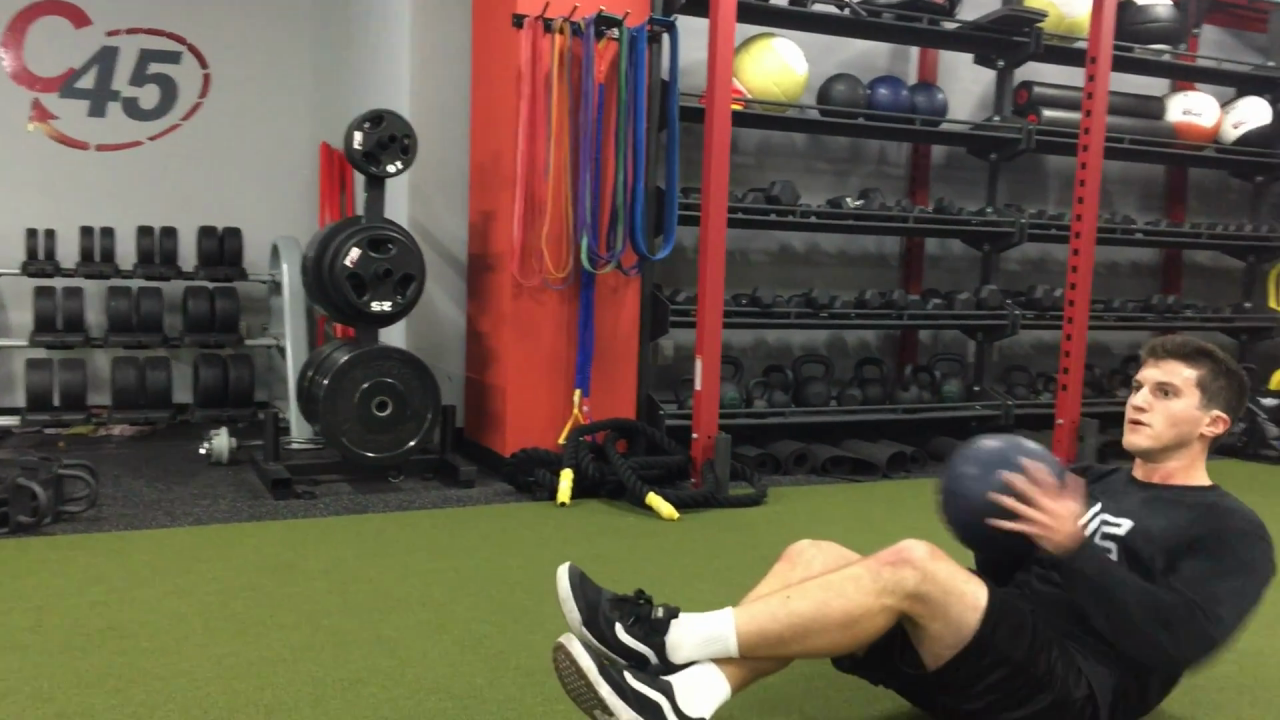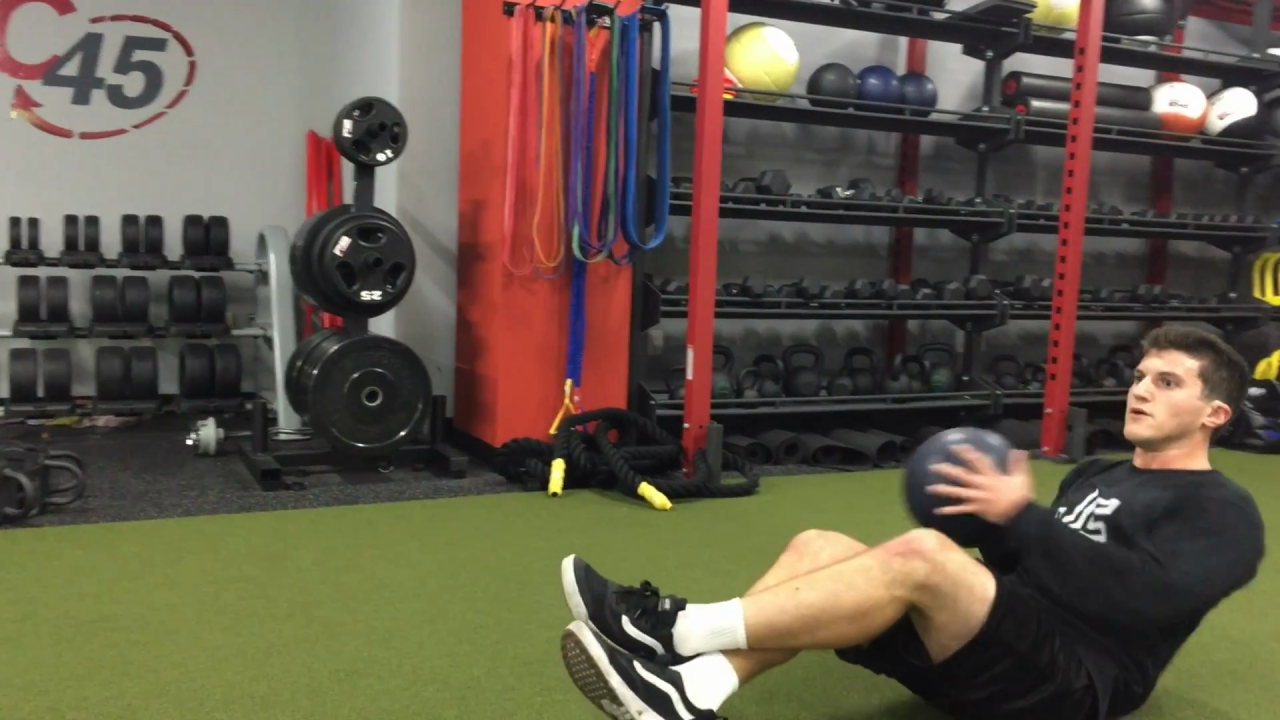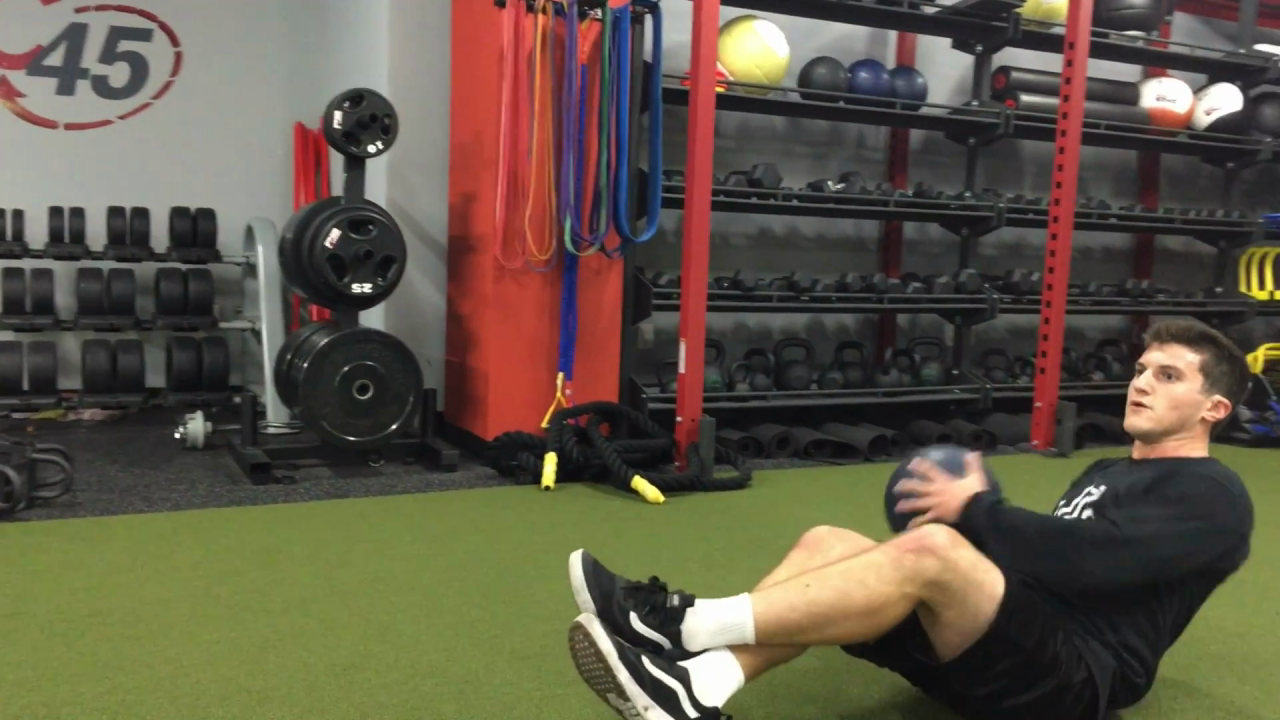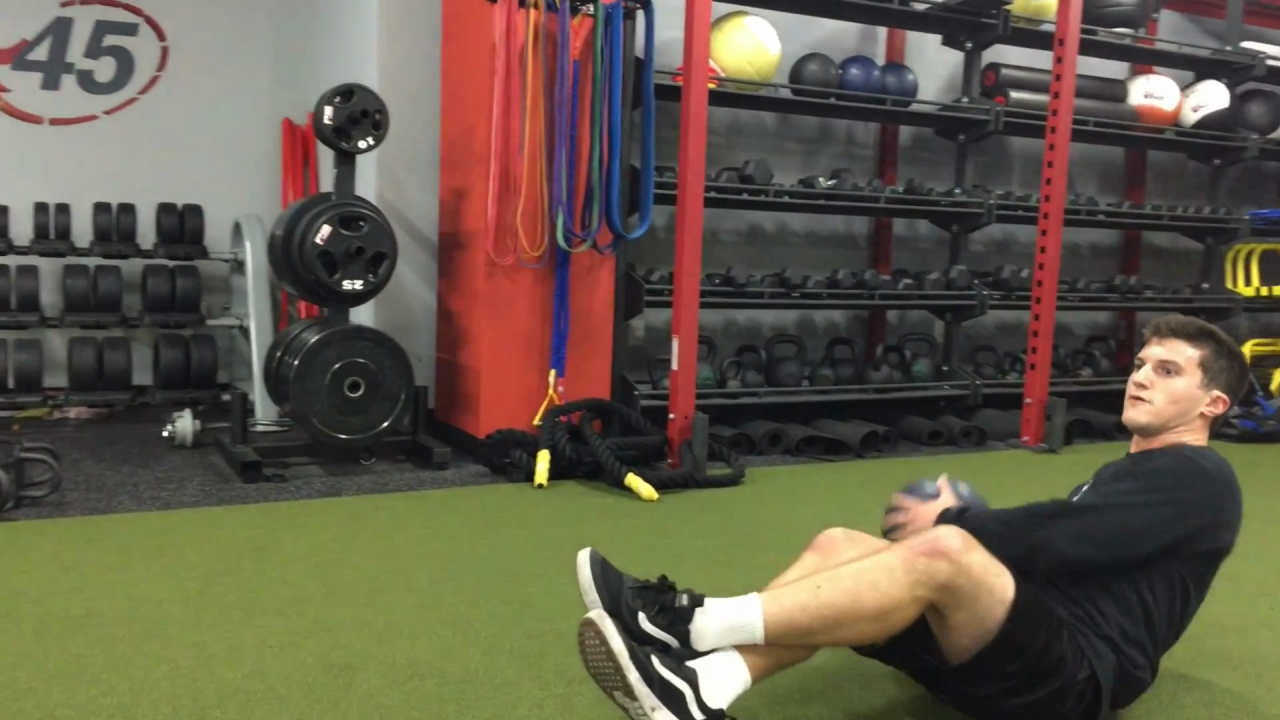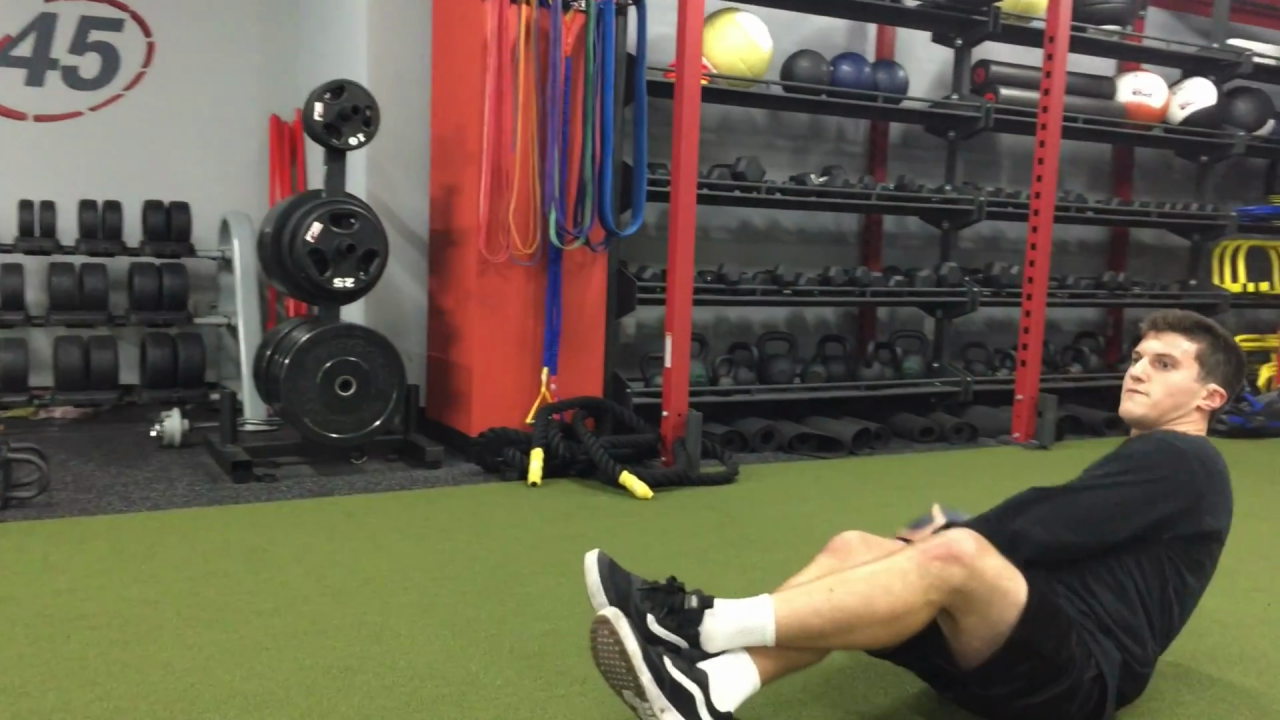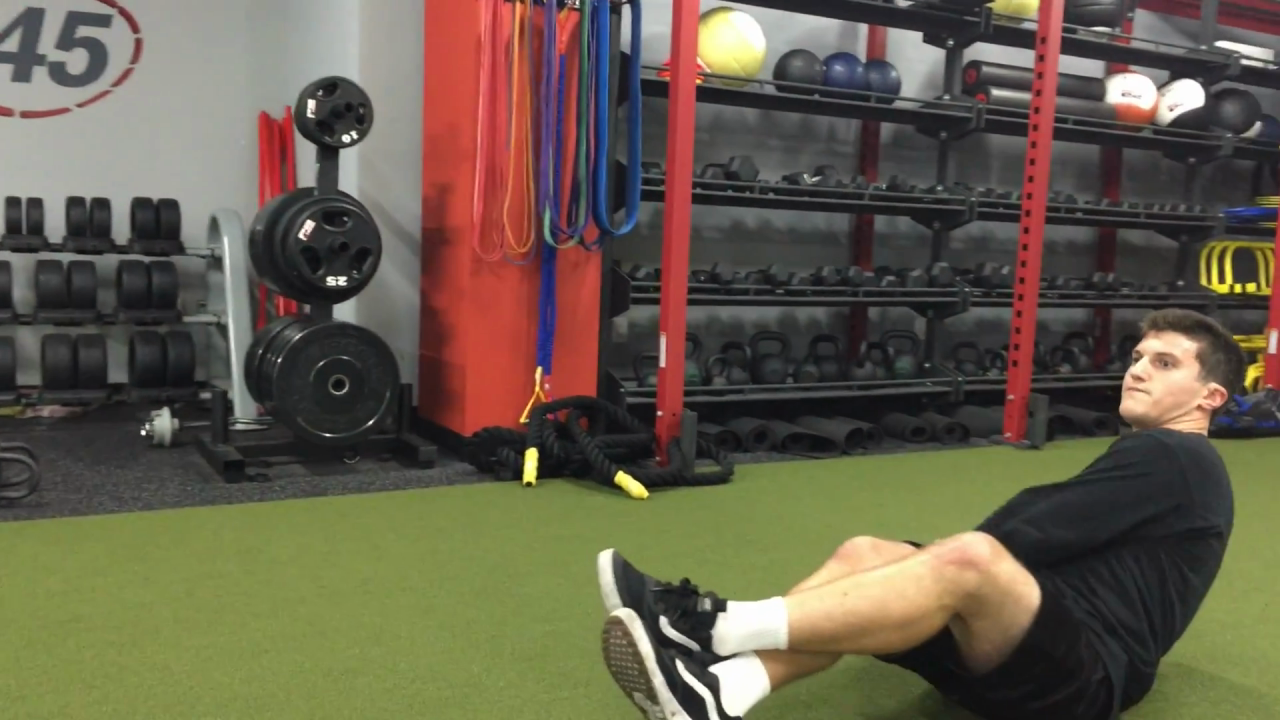
dt=0.1s
person 1, frame 1
right shoulder: (1091, 482)
left elbow: (1173, 641)
left wrist: (1073, 547)
right wrist: (1000, 537)
right hip: (997, 658)
left knee: (912, 565)
right knee: (812, 556)
left ankle: (676, 637)
person 1, frame 2
left shoulder: (1222, 512)
right shoulder: (1096, 473)
left elbow: (1136, 597)
left wrist: (1023, 514)
right wrist: (994, 525)
right hip: (996, 649)
left knee: (921, 555)
right knee: (818, 546)
left ankle: (684, 629)
person 1, frame 3
left shoulder: (1209, 494)
right shoulder: (1108, 471)
left elbow: (1090, 560)
left wrist: (979, 510)
right wrist: (977, 518)
right hip: (1002, 645)
left knee: (932, 547)
right knee: (829, 543)
left ankle: (691, 622)
person 1, frame 4
left shoulder: (1198, 479)
right shoulder: (1125, 471)
left elbow: (1065, 541)
left wrist: (951, 523)
right wrist: (955, 528)
right hip: (1001, 642)
left knee: (944, 552)
right knee: (840, 546)
left ankle: (699, 622)
person 1, frame 5
left shoulder: (1178, 462)
right shoulder: (1142, 465)
left elbow: (1045, 532)
left wrist: (945, 542)
right hip: (1007, 639)
left knee: (956, 556)
right knee: (858, 549)
left ankle: (709, 623)
person 1, frame 6
left shoulder: (1175, 459)
right shoulder: (1145, 466)
left elbow: (1042, 533)
left wrist: (961, 560)
right hip: (1006, 640)
left knee: (969, 560)
right knee: (868, 555)
left ankle: (722, 625)
